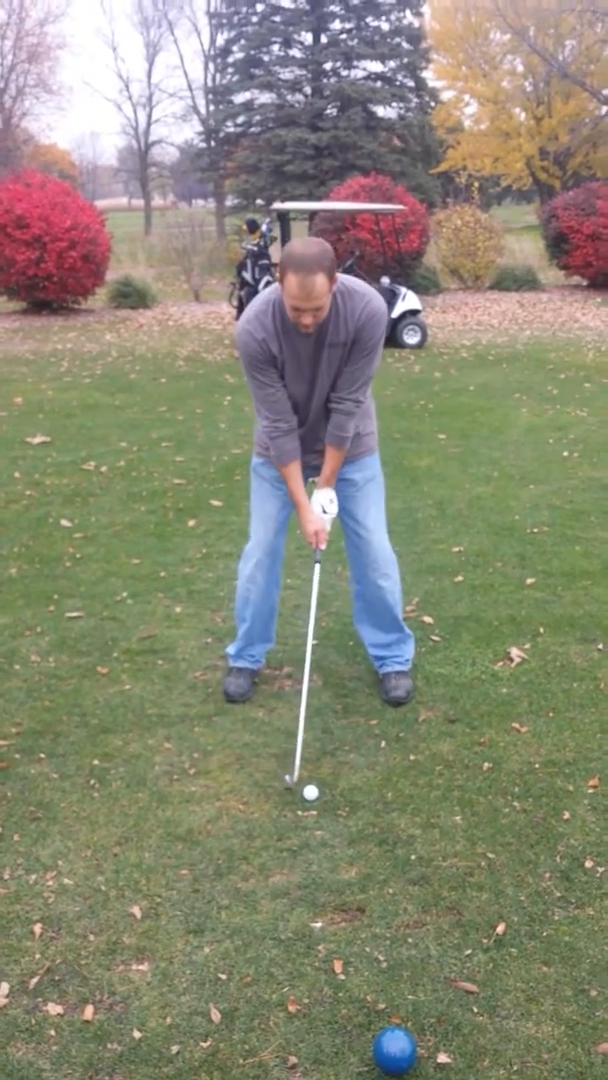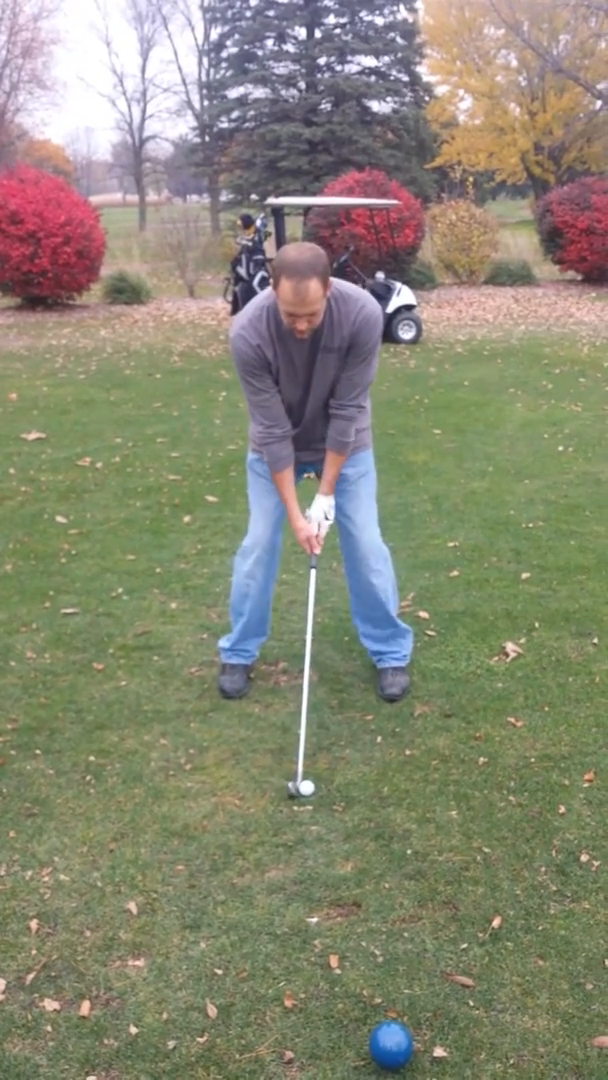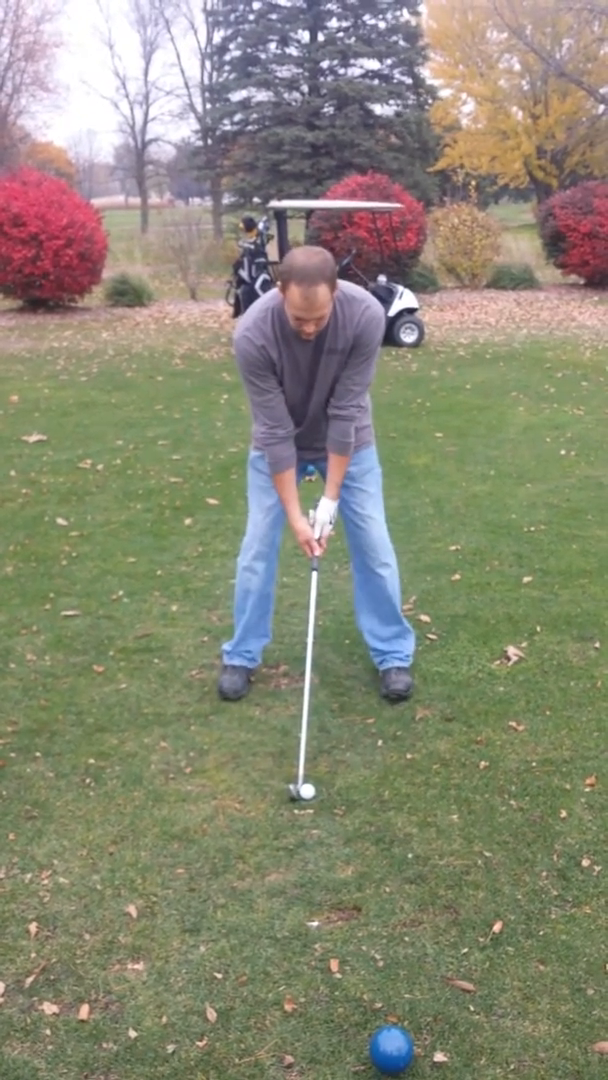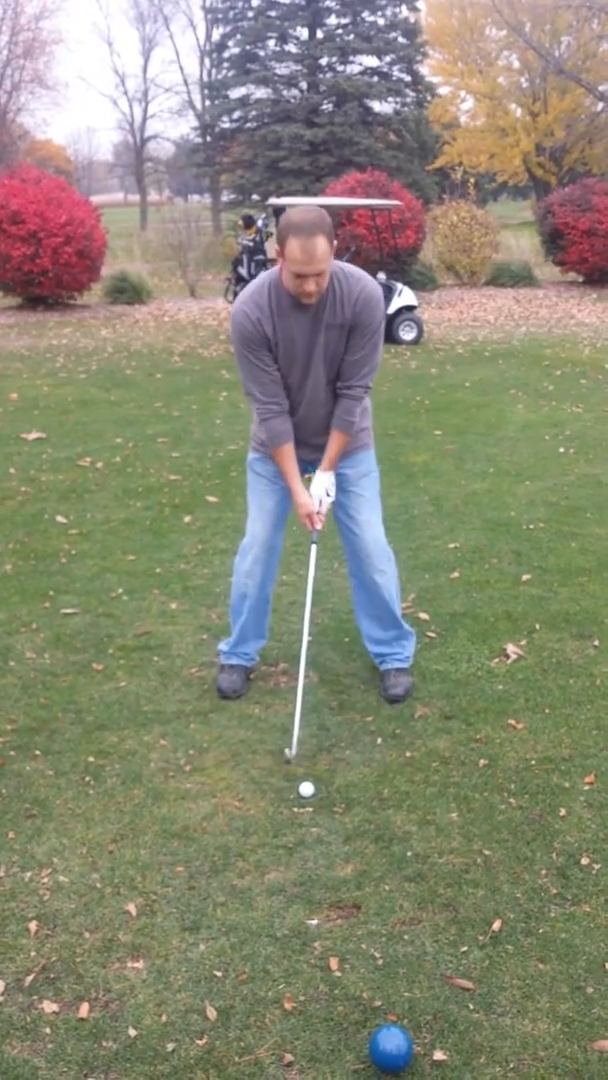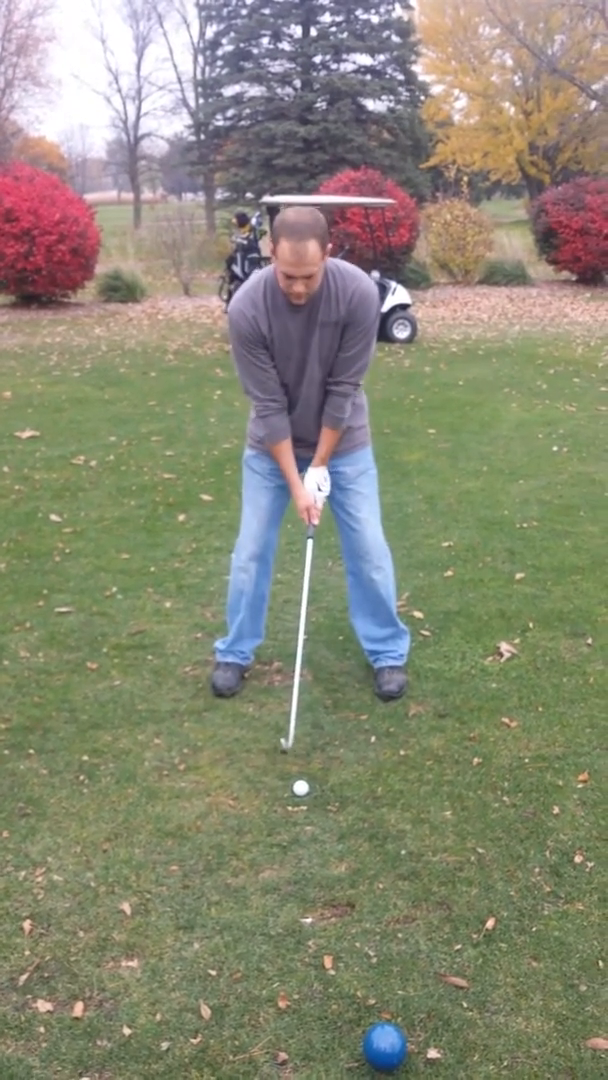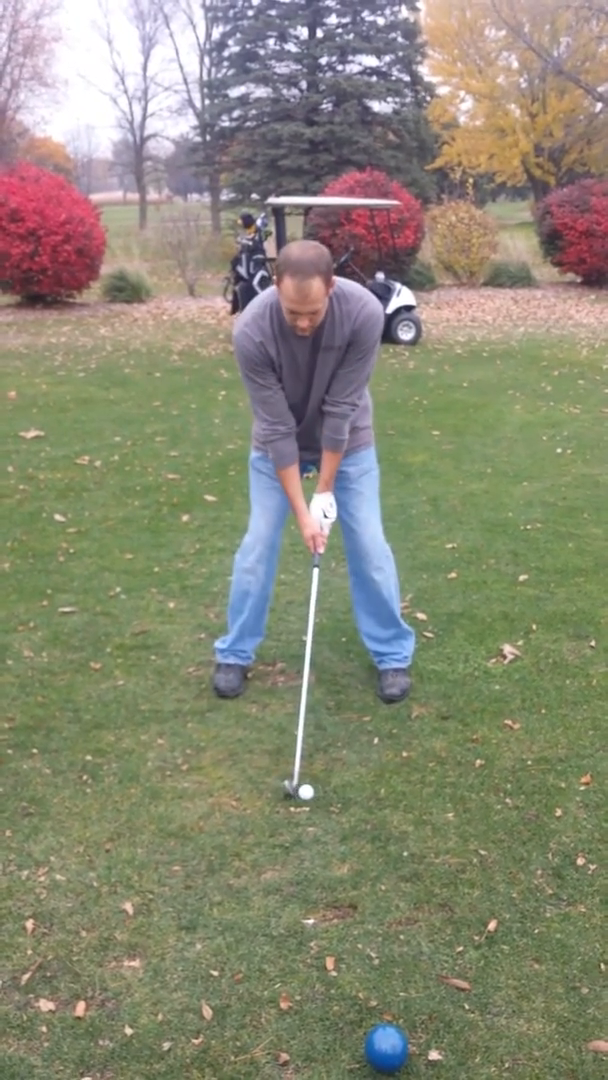
dt=0.5s
person 1, frame 1
left shoulder: (368, 309)
right shoulder: (254, 328)
left elbow: (347, 404)
right elbow: (278, 424)
left wrist: (328, 484)
right wrist: (303, 507)
left hip: (350, 446)
right hip: (280, 450)
left knee: (373, 549)
right knee: (262, 549)
left ankle: (393, 657)
right ankle: (246, 657)
person 1, frame 2
left shoulder: (363, 314)
right shoulder: (247, 333)
left elbow: (348, 409)
right elbow: (271, 429)
left wrist: (326, 493)
right wrist: (294, 514)
left hip: (344, 443)
right hip: (275, 447)
left knee: (365, 546)
right knee: (259, 544)
left ankle: (391, 652)
right ankle: (238, 652)
person 1, frame 3
left shoulder: (366, 315)
right shoulder: (252, 333)
left elbow: (345, 410)
right elbow: (274, 429)
left wrist: (331, 497)
right wrist: (294, 515)
left hip: (347, 440)
right hip: (277, 445)
left knee: (373, 541)
right knee: (259, 542)
left ankle: (393, 654)
right ankle: (241, 655)
person 1, frame 4
left shoulder: (364, 295)
right shoulder: (250, 310)
left elbow: (354, 391)
right elbow: (269, 407)
left wrist: (328, 469)
right wrist: (296, 489)
left hip: (346, 443)
right hip: (275, 447)
left knee: (369, 547)
right knee: (257, 547)
left ankle: (393, 655)
right ankle: (239, 654)
person 1, frame 5
left shoulder: (359, 292)
right shoulder: (247, 308)
left elbow: (344, 388)
right elbow: (268, 404)
left wrist: (321, 464)
right wrist: (294, 482)
left hip: (343, 439)
right hip: (272, 444)
left knee: (367, 544)
right knee: (253, 545)
left ankle: (388, 652)
right ankle: (234, 652)
person 1, frame 6
left shoulder: (364, 312)
right shoulder: (252, 331)
left elbow: (341, 408)
right elbow: (276, 427)
left wrist: (326, 489)
right wrist: (301, 512)
left hip: (347, 440)
right hip: (277, 444)
left knee: (368, 544)
right knee: (259, 542)
left ankle: (393, 654)
right ankle: (234, 653)
